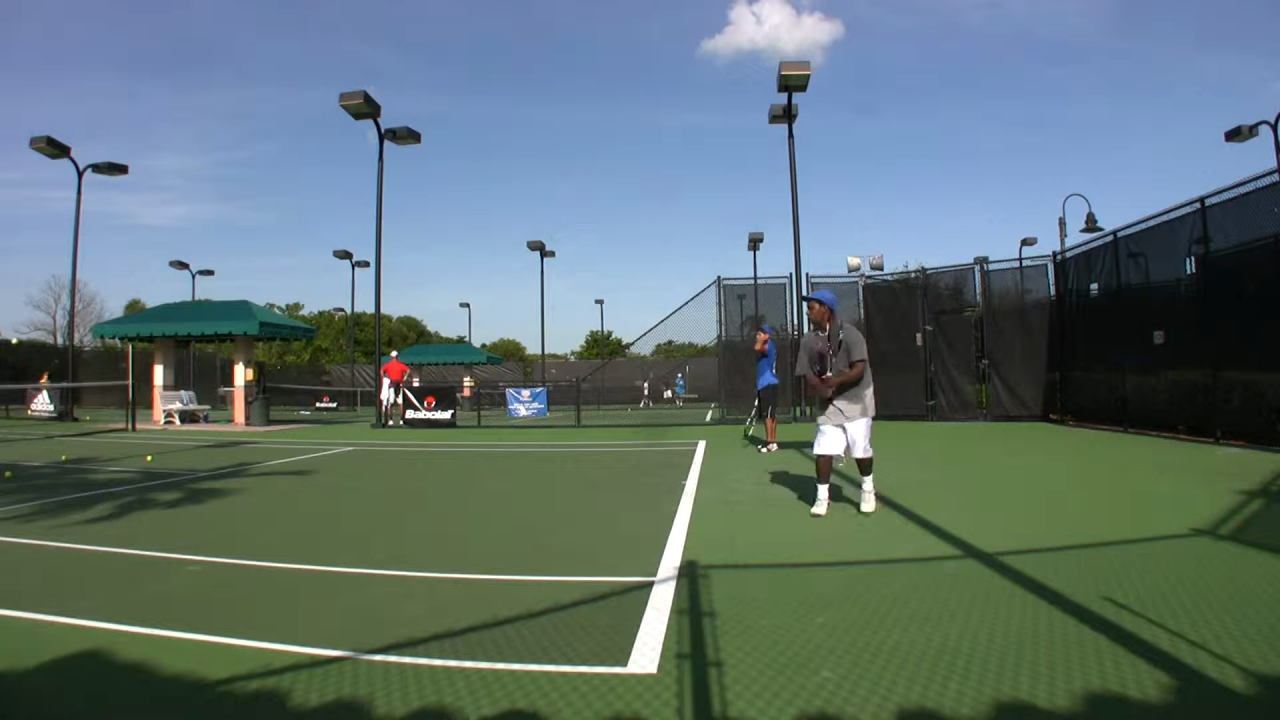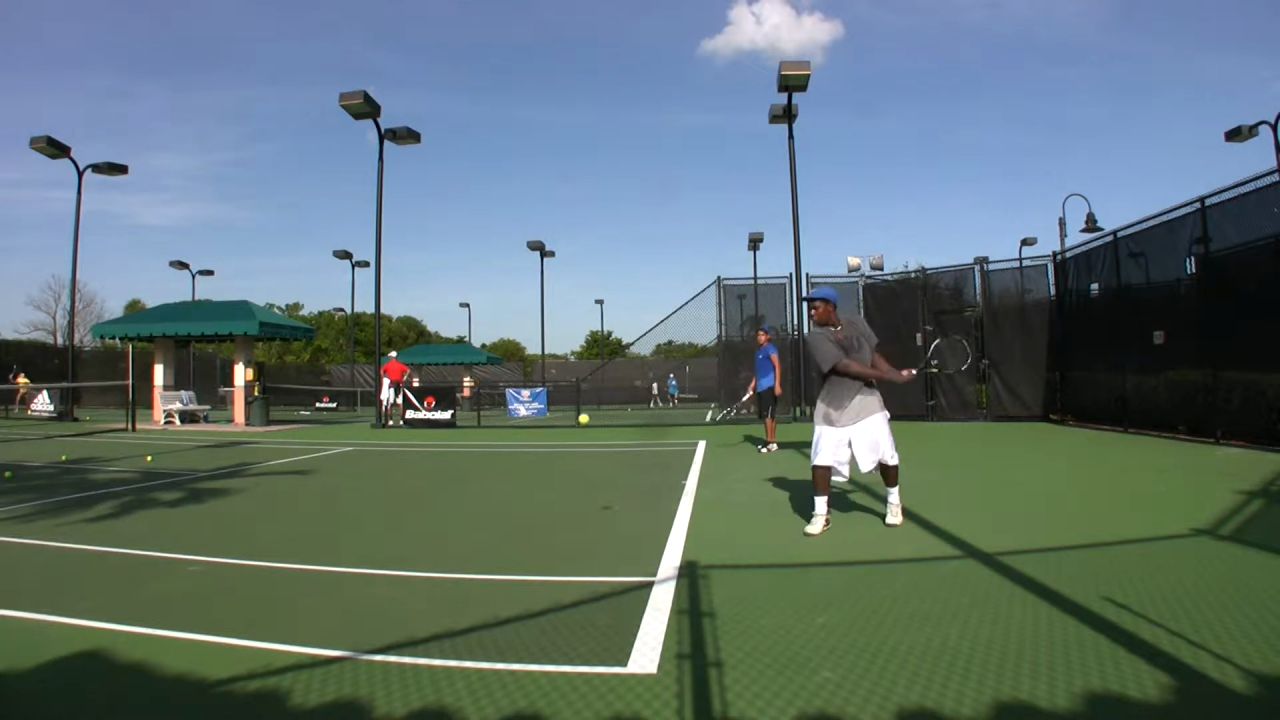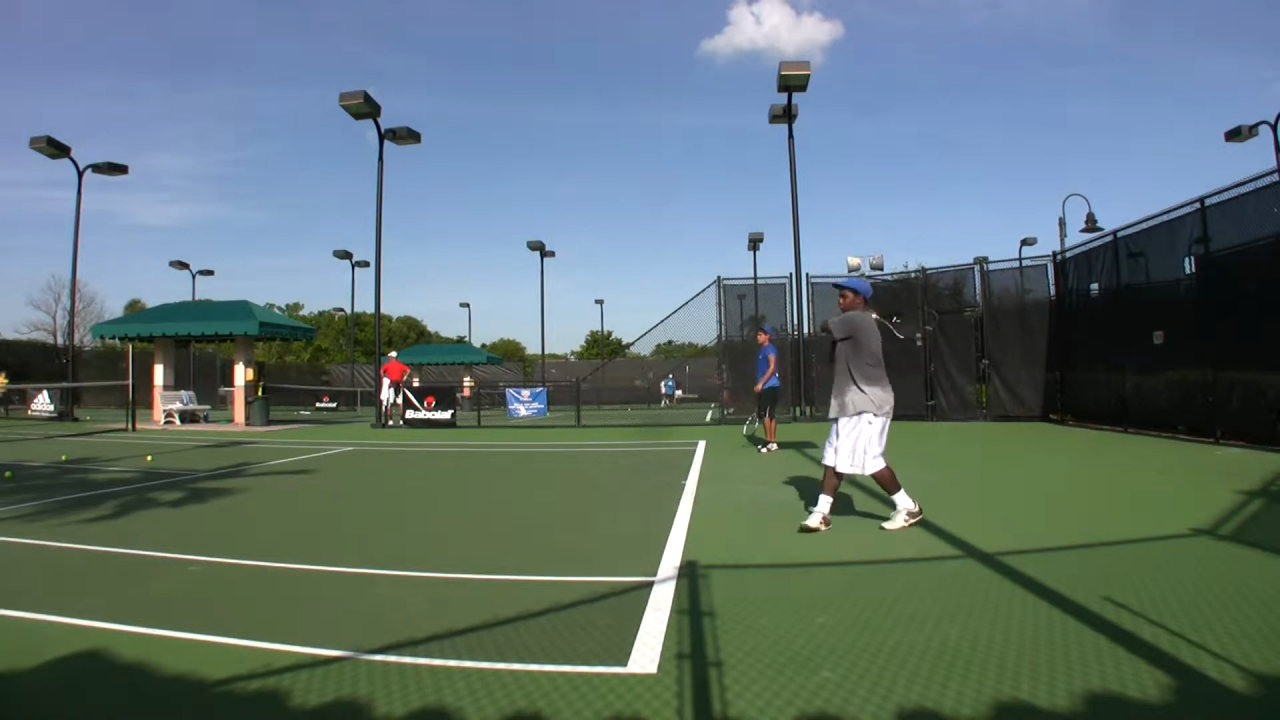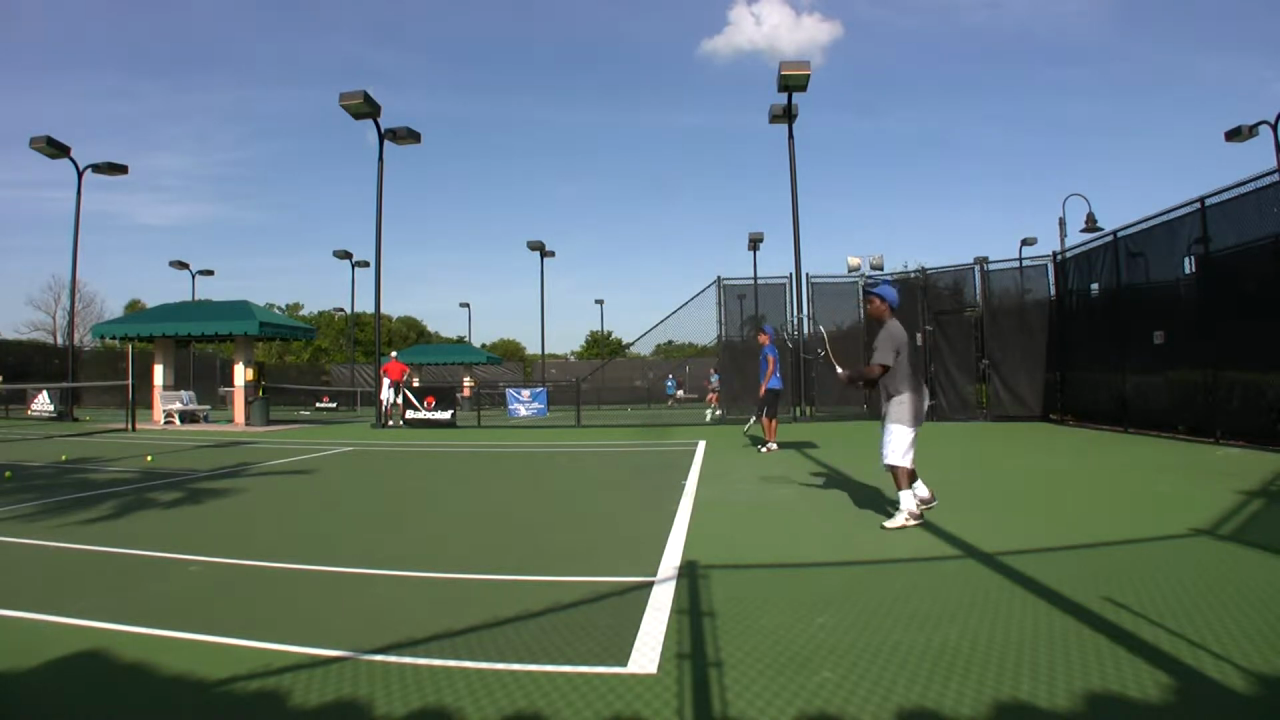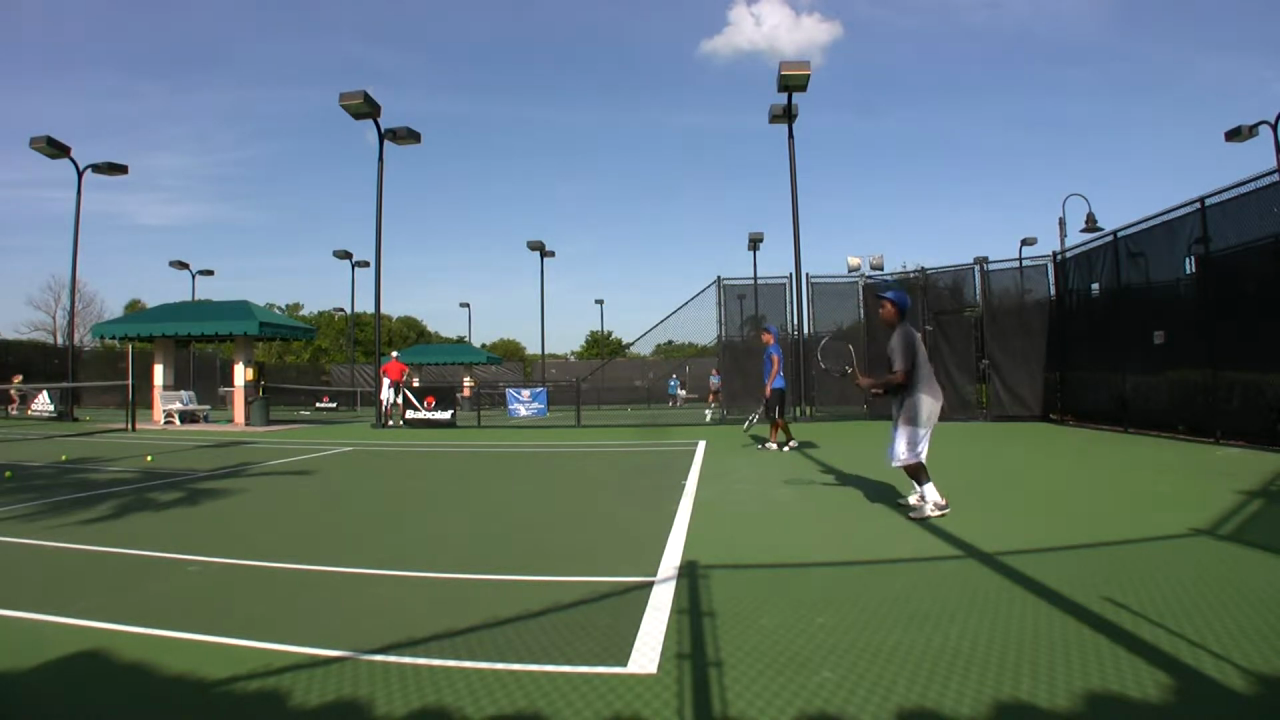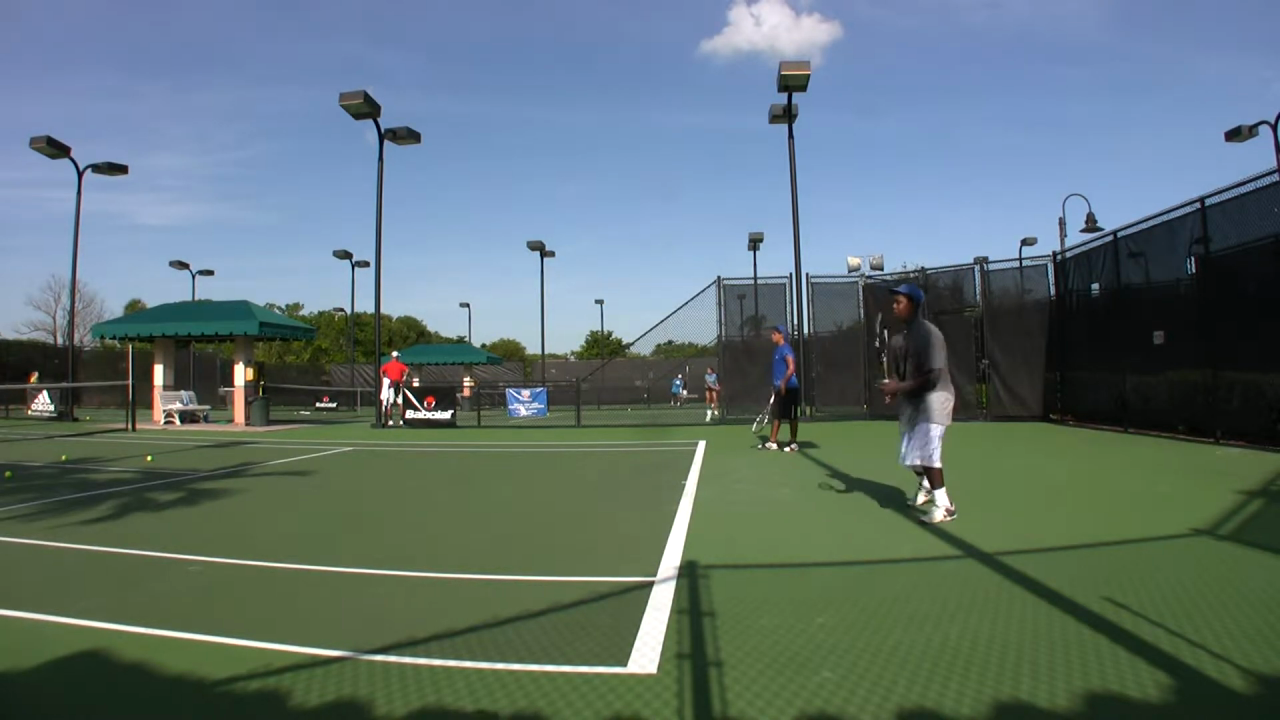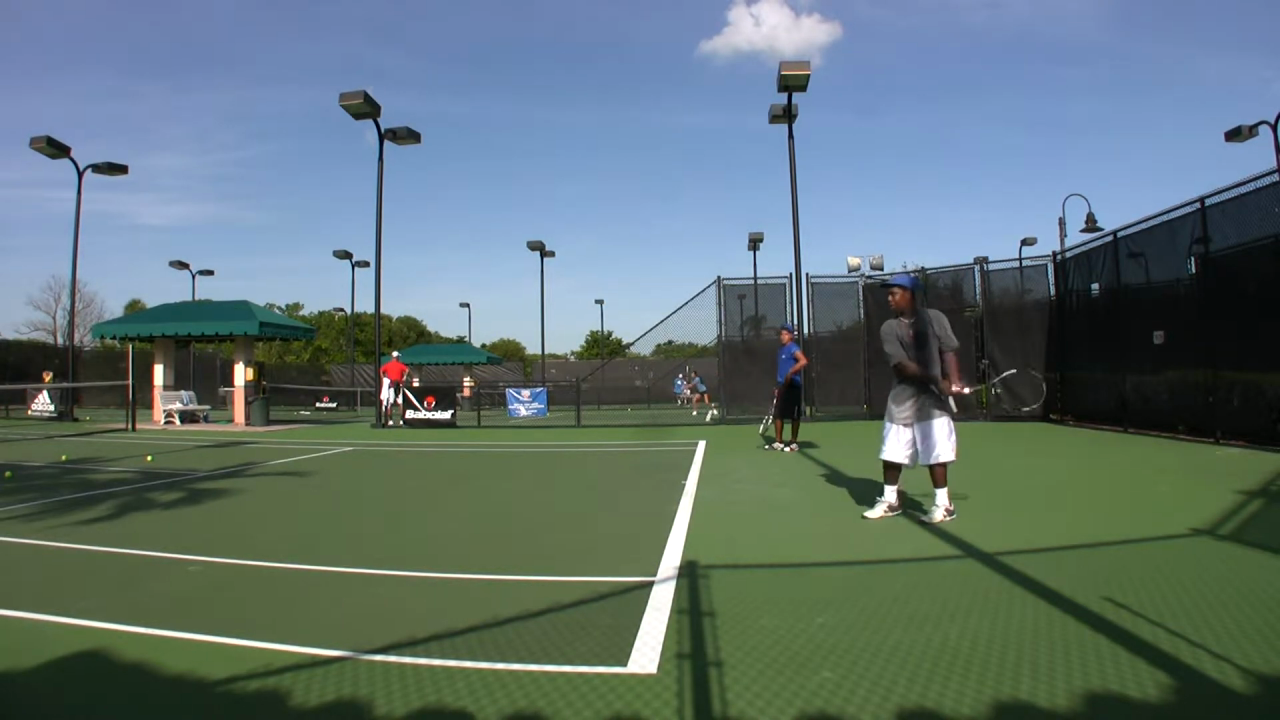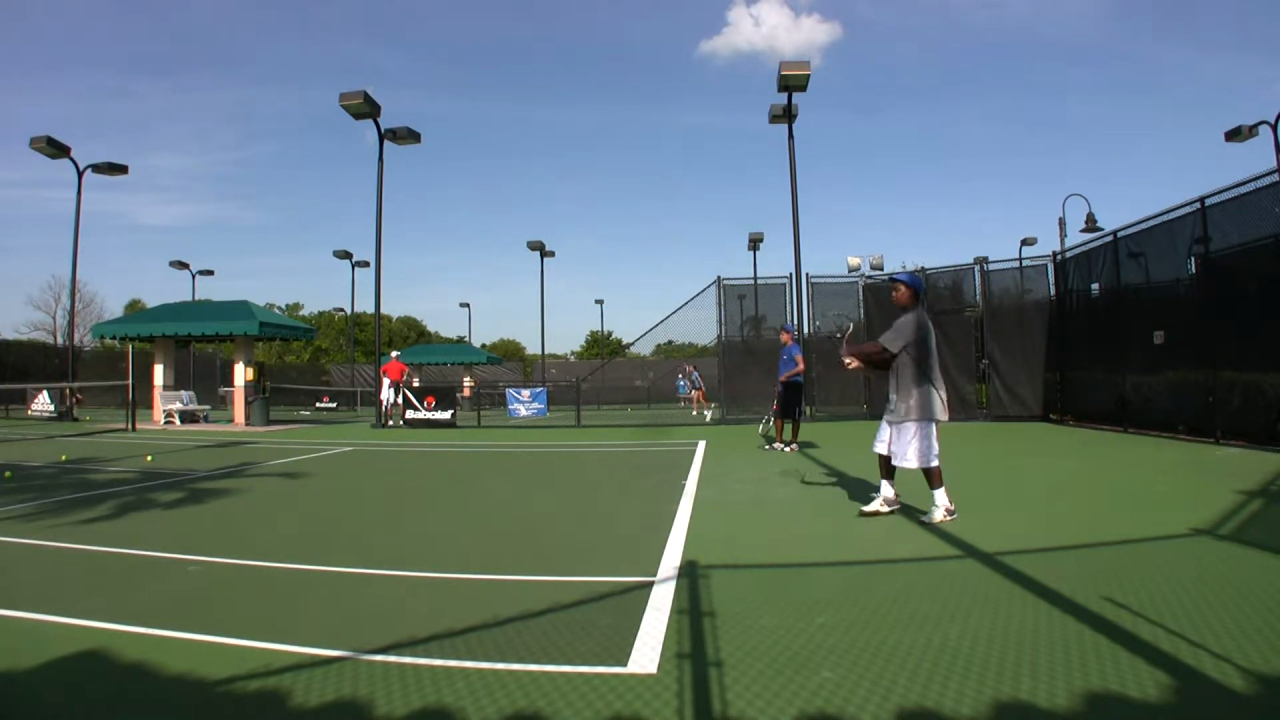
dt=0.5s
person 1, frame 1
left shoulder: (849, 333)
right shoulder: (808, 340)
left elbow: (860, 369)
right elbow: (806, 375)
left wrist: (835, 383)
right wrist: (821, 387)
left hip: (857, 400)
right hip: (828, 404)
left knee: (860, 447)
right knee: (823, 451)
left ankle: (867, 489)
right ankle: (822, 497)
person 1, frame 2
left shoulder: (856, 323)
right shoulder: (815, 336)
left elbow: (873, 354)
right elbow: (844, 366)
left wrist: (895, 373)
right wrist: (890, 376)
left hip: (866, 402)
right hip: (832, 408)
left knee: (886, 456)
right knee: (821, 461)
left ankle: (893, 502)
right ankle: (820, 515)
person 1, frame 3
left shoulder: (854, 320)
right shoulder: (858, 323)
left elbow: (826, 327)
right elbow: (839, 357)
left wrist: (831, 325)
left hip: (867, 403)
right hip: (852, 404)
left knee: (869, 459)
right knee: (834, 457)
left ankle: (908, 509)
right ankle: (821, 514)
person 1, frame 4
left shoulder: (889, 333)
right shoulder: (893, 331)
left elbow: (875, 371)
left wrist: (850, 376)
right wrist: (861, 380)
left hip: (904, 403)
right hip: (897, 402)
left knee: (895, 455)
right knee: (898, 454)
left ankle: (909, 510)
right ankle: (922, 494)
person 1, frame 5
left shoulder: (901, 336)
right shoulder: (904, 334)
left elbow: (901, 377)
left wrist: (872, 383)
right wrist: (883, 389)
left hip: (918, 401)
right hip: (915, 400)
left knee: (906, 454)
right knee: (906, 451)
left ankle: (936, 501)
right ankle: (920, 492)
person 1, frame 6
left shoulder: (928, 334)
right shoulder: (901, 337)
left elbow: (932, 377)
right elbow: (897, 370)
left wrist: (899, 388)
right wrist: (893, 386)
left hip: (933, 400)
right hip: (913, 402)
left knee: (925, 453)
right knee: (912, 454)
left ankle: (944, 505)
right ankle: (926, 487)
person 1, frame 7
left shoulder: (935, 319)
right shoulder: (889, 328)
left elbow: (949, 352)
right elbow: (903, 363)
left wrist: (953, 380)
right wrist: (934, 380)
left hip: (933, 396)
right hip: (904, 396)
left knee: (934, 452)
right knee: (892, 451)
left ankle: (944, 505)
right ankle: (890, 501)
person 1, frame 8
left shoulder: (912, 321)
right shoulder: (906, 321)
left elbow: (878, 348)
right elbow: (888, 359)
left wrist: (851, 351)
right wrist: (861, 361)
left hip: (919, 398)
right hip: (900, 398)
left knee: (923, 454)
right knee: (885, 446)
left ankle: (944, 505)
right ankle: (887, 497)
